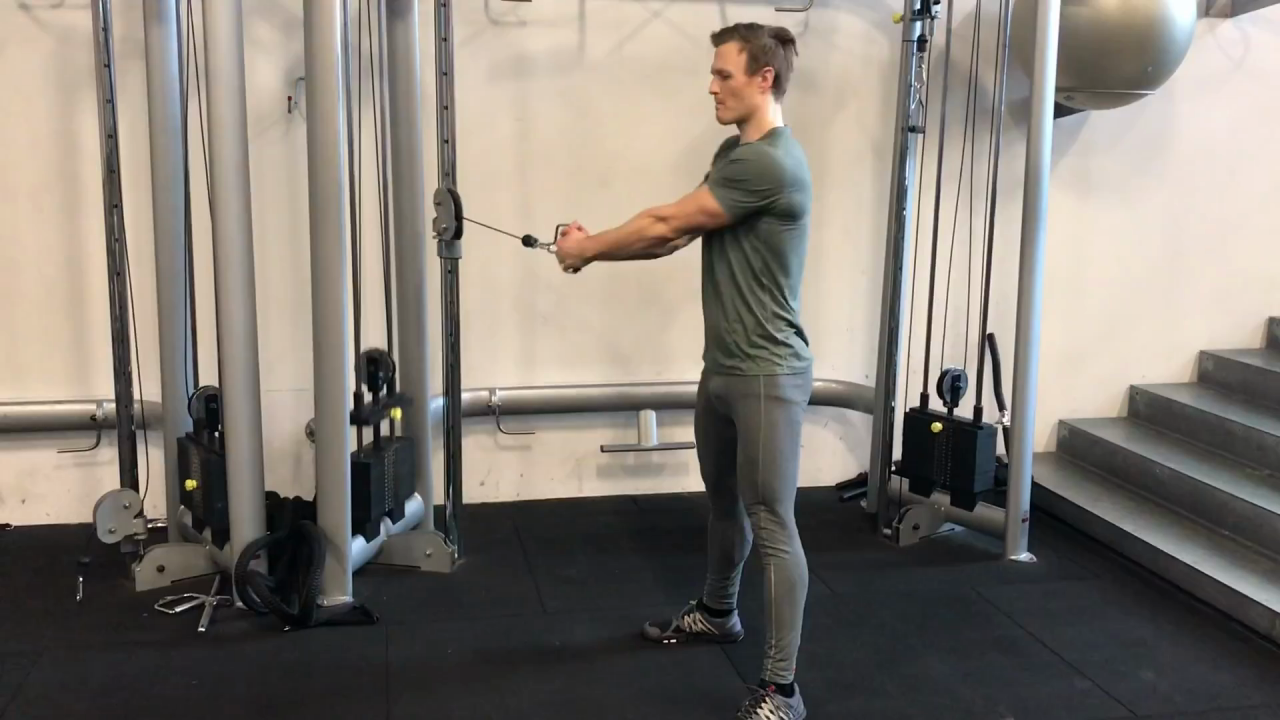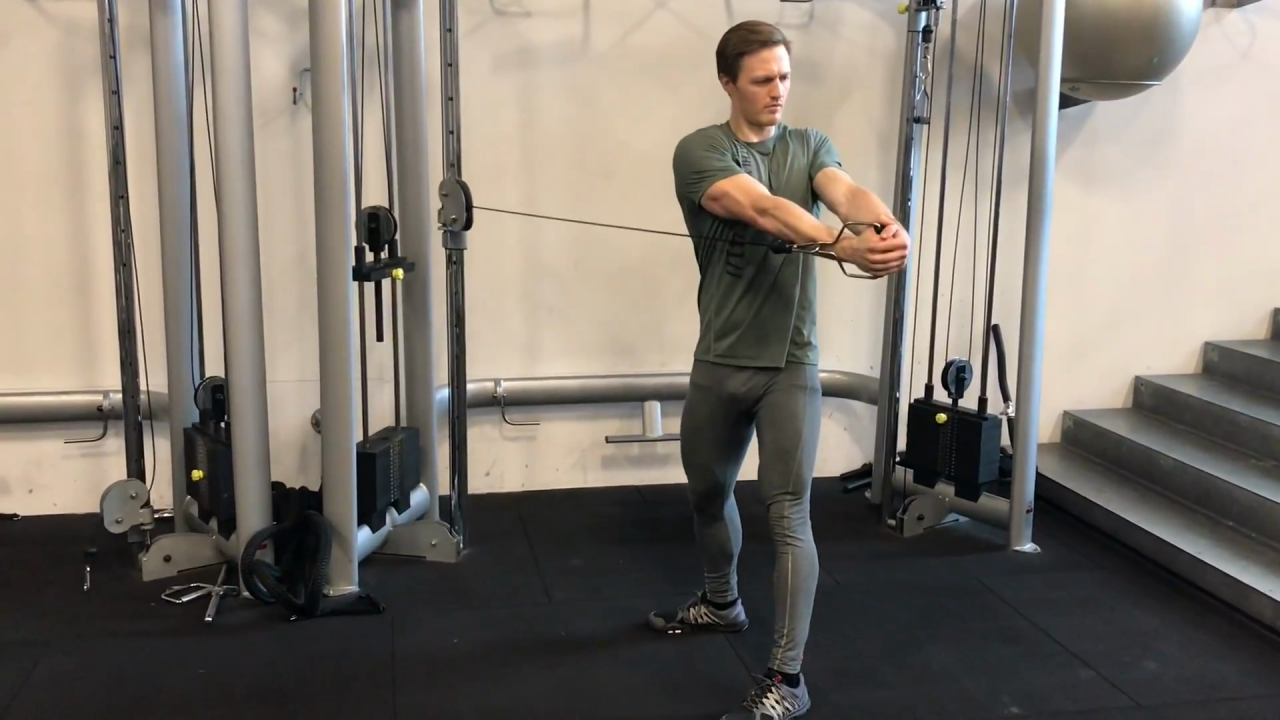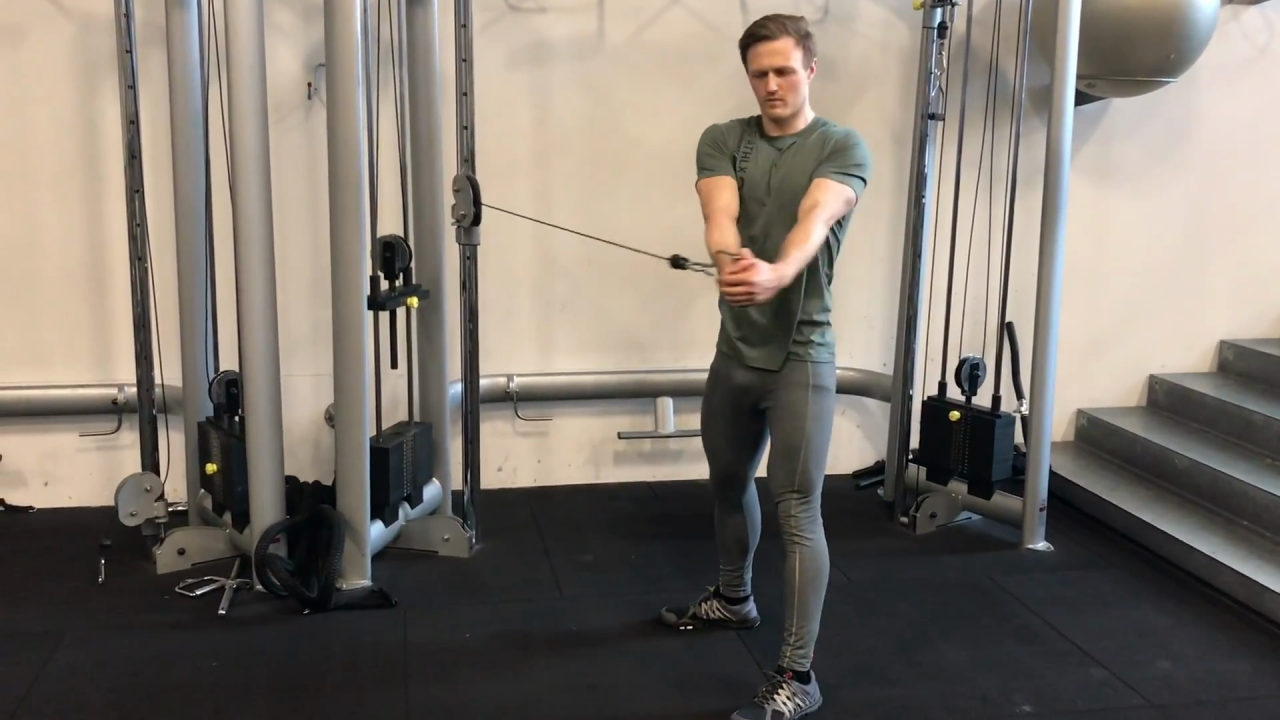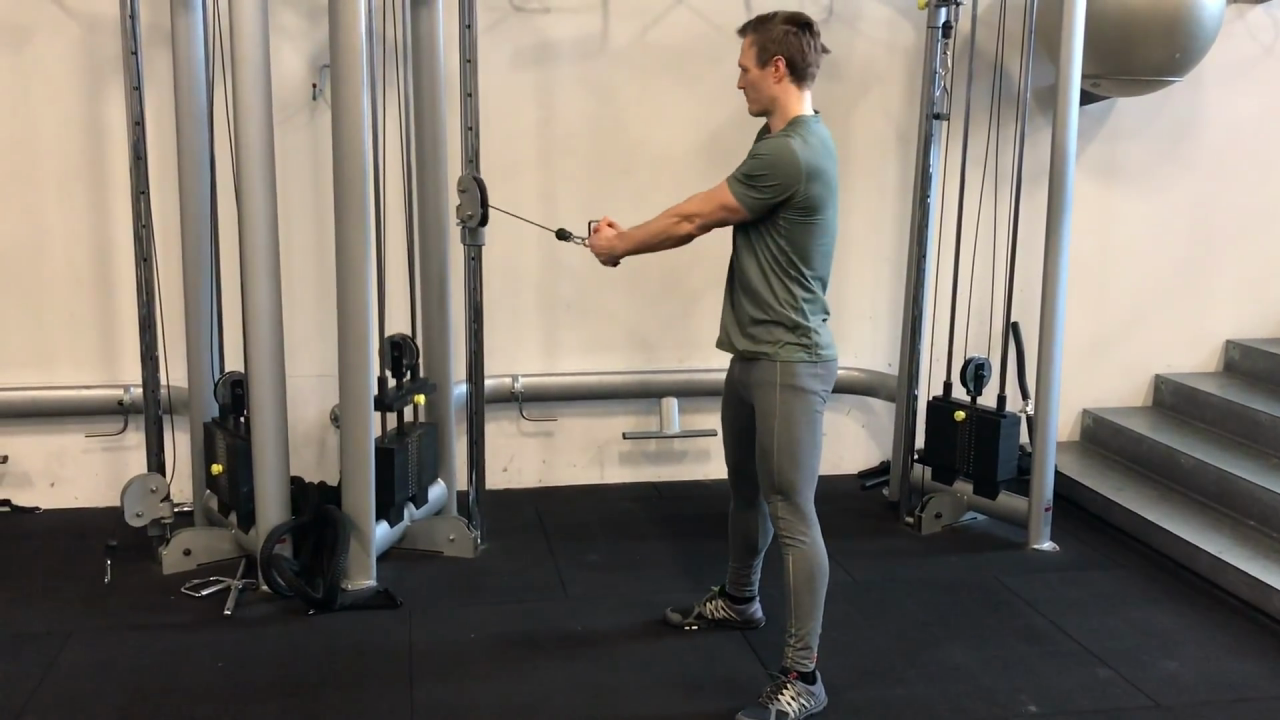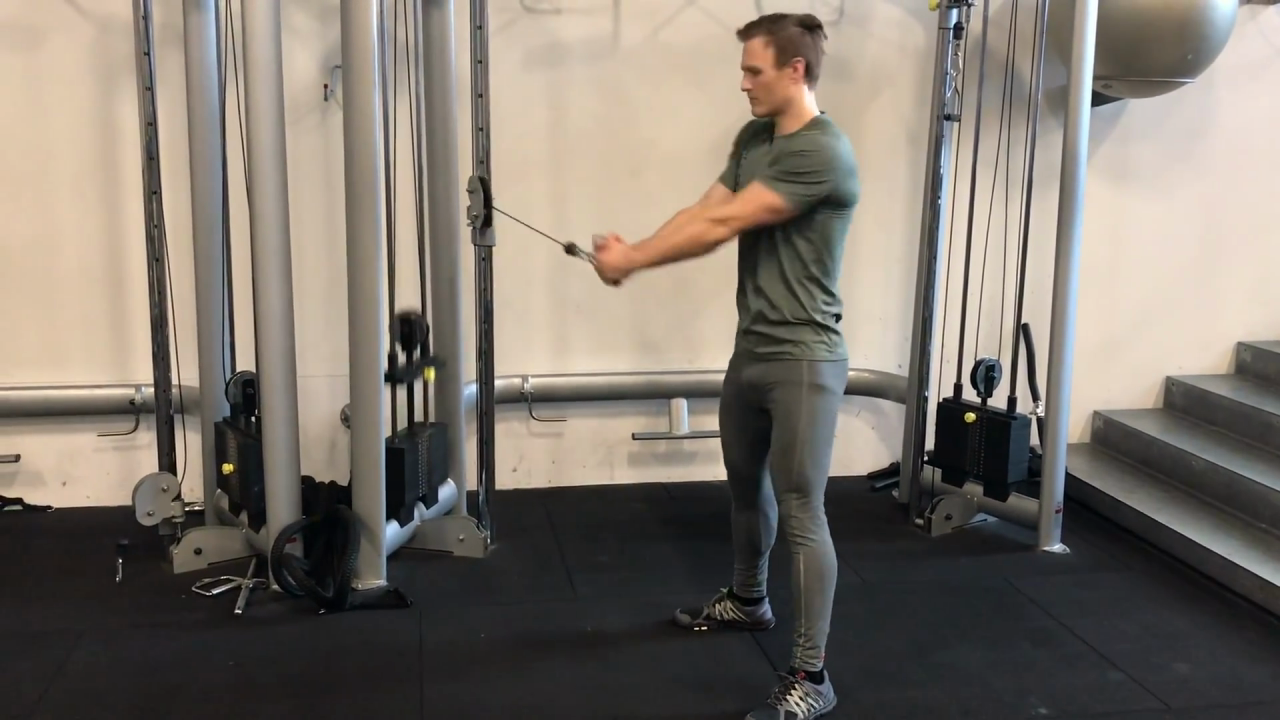
dt=1s
person 1, frame 1
left shoulder: (771, 163)
right shoulder: (735, 153)
left elbow: (669, 226)
right elbow: (672, 231)
left wrist: (589, 246)
right wrist: (598, 241)
left hip: (766, 374)
right hip: (721, 369)
left knee: (771, 523)
right knee: (725, 500)
right ankle: (718, 611)
person 1, frame 2
left shoulder: (810, 146)
right shoulder: (699, 152)
left elbow: (847, 192)
right elbow: (765, 211)
left wrist: (887, 226)
right wrist: (845, 244)
left hip: (789, 362)
right hip: (720, 362)
left knee: (786, 515)
right knee: (707, 493)
right ankle: (720, 602)
person 1, frame 3
left shoulder: (843, 148)
right shoulder: (722, 140)
left elbow: (814, 222)
right elbow: (721, 214)
left wrist: (774, 274)
right wrist: (733, 263)
left hip: (799, 358)
right hip: (734, 351)
left knee: (797, 512)
right knee: (728, 485)
right ankle: (732, 598)
person 1, frame 4
left shoulder: (789, 153)
right shoulder: (784, 139)
left elbow: (693, 219)
right elbow: (705, 213)
left wrist: (619, 246)
right wrist: (628, 234)
left hip: (790, 362)
right hip: (753, 352)
left knee: (792, 515)
right knee: (745, 489)
right ankle: (739, 599)
person 1, frame 5
left shoulder: (825, 155)
right shoulder: (753, 139)
left elbow: (725, 223)
right elbow: (704, 211)
left wrist: (633, 259)
right wrist: (633, 248)
left hip: (805, 357)
right hip: (752, 351)
left knee: (801, 511)
right knee: (747, 486)
right ankle: (747, 599)
